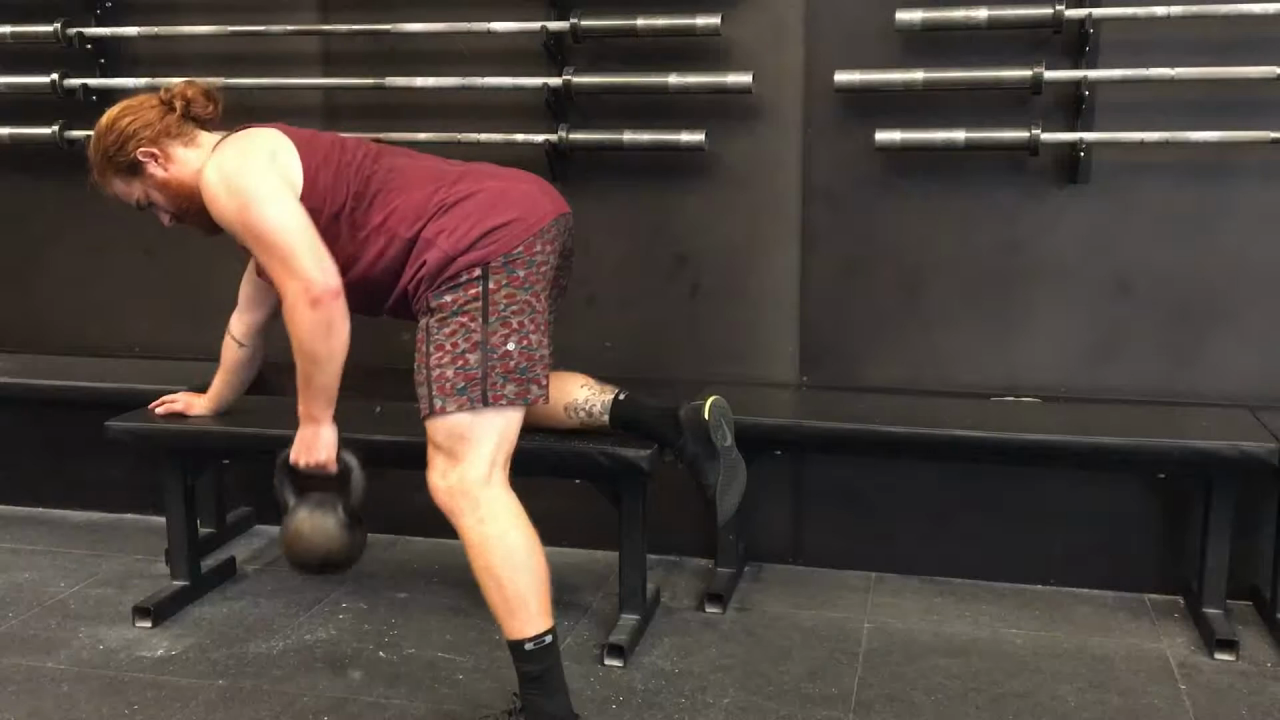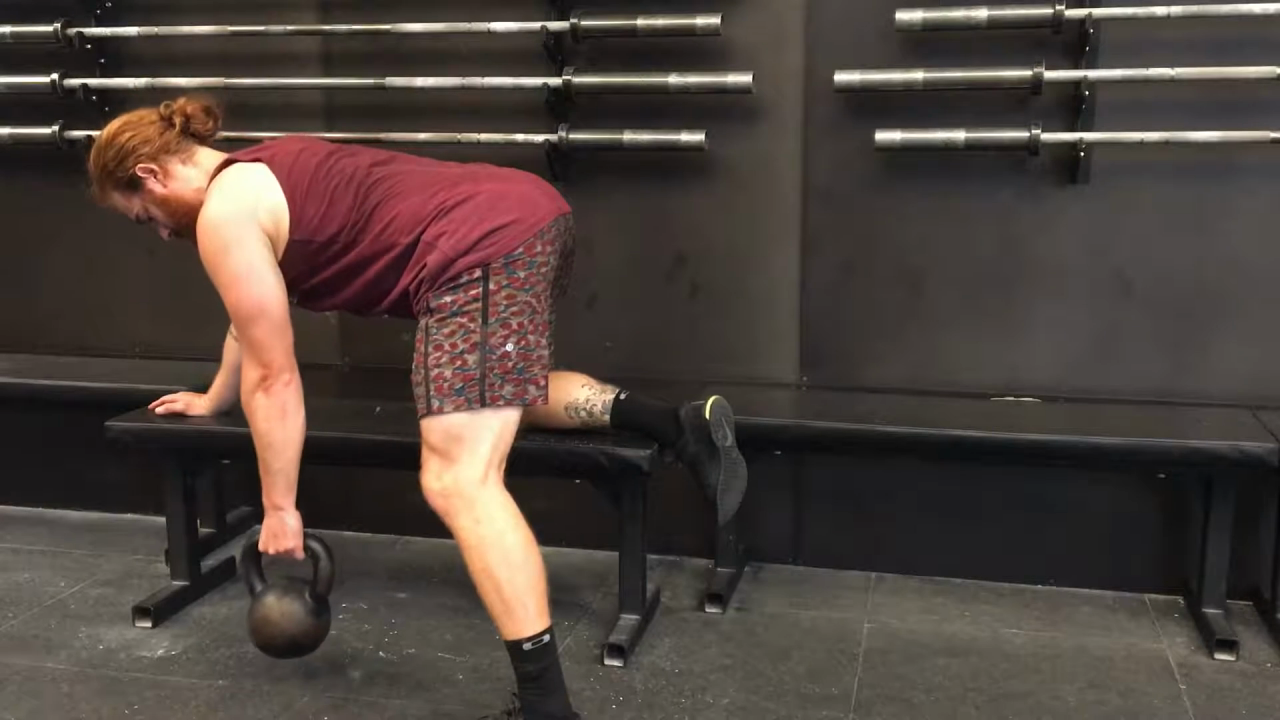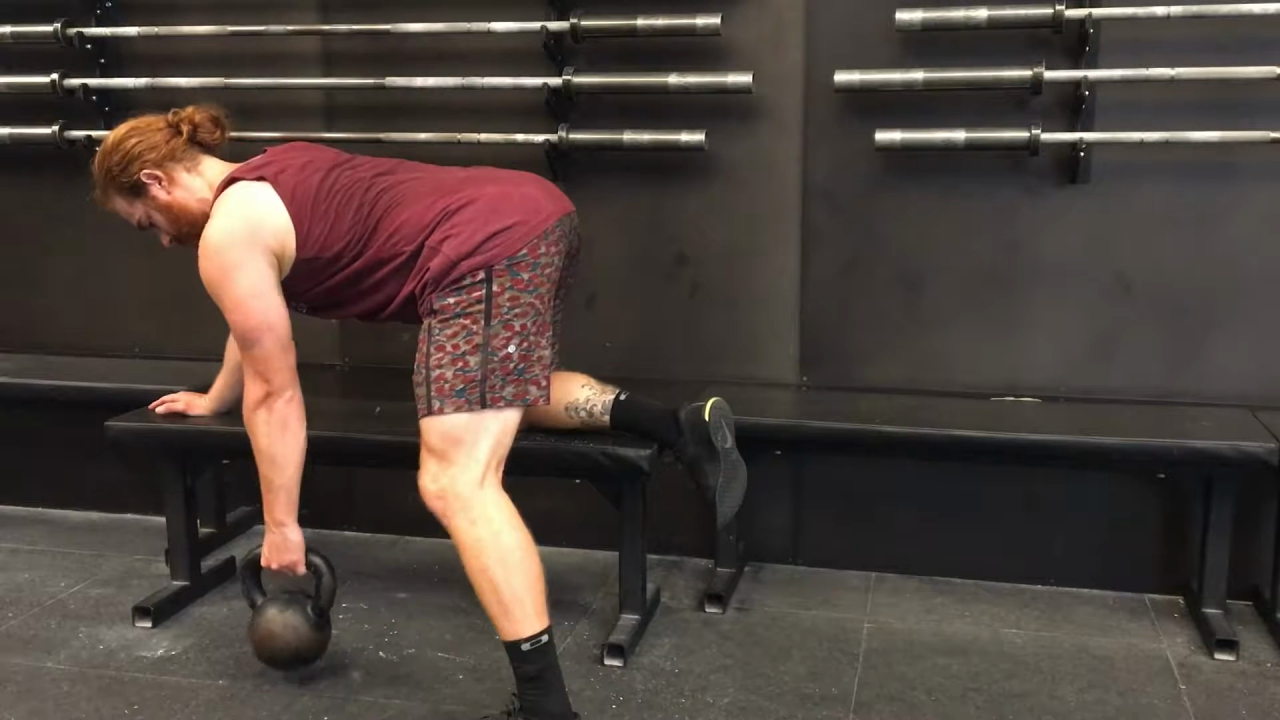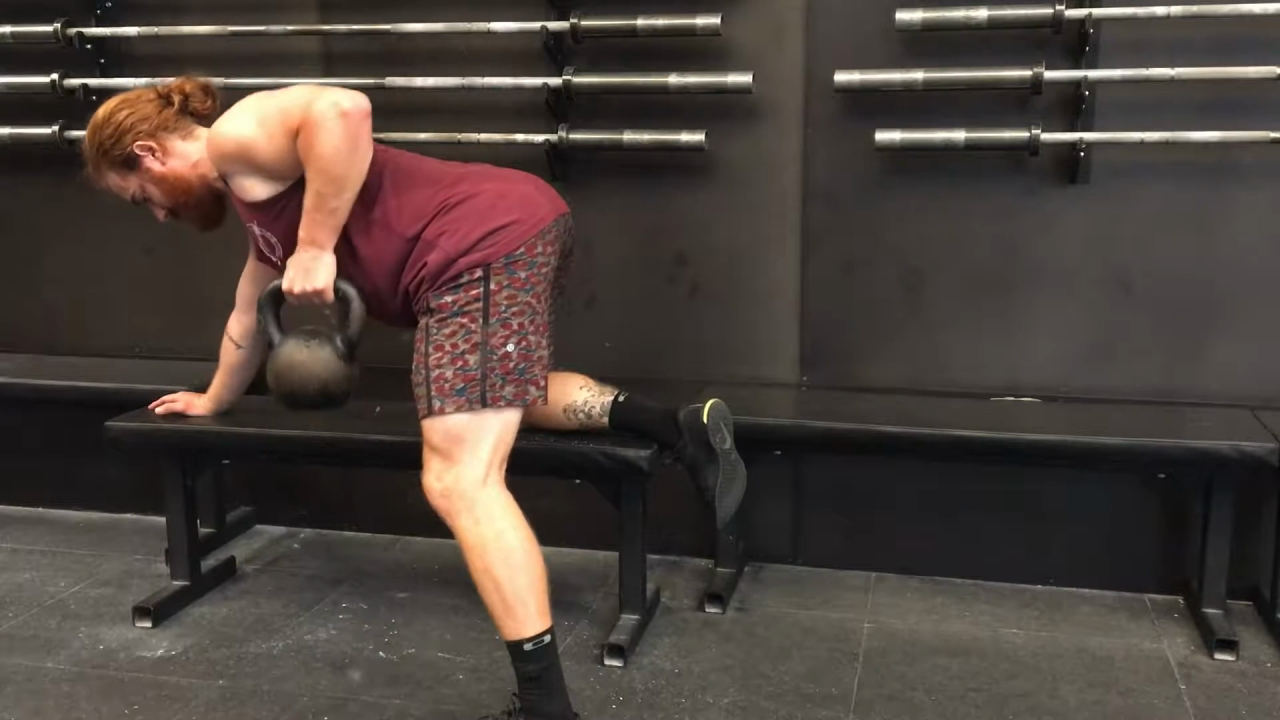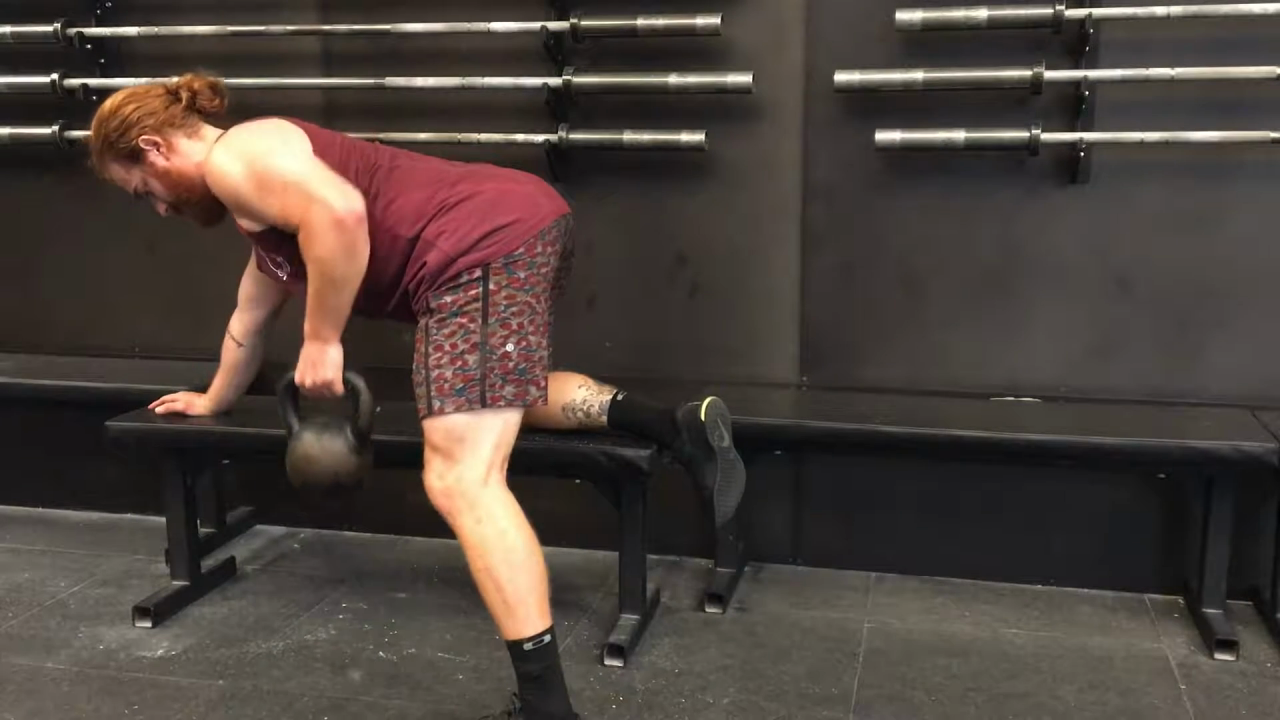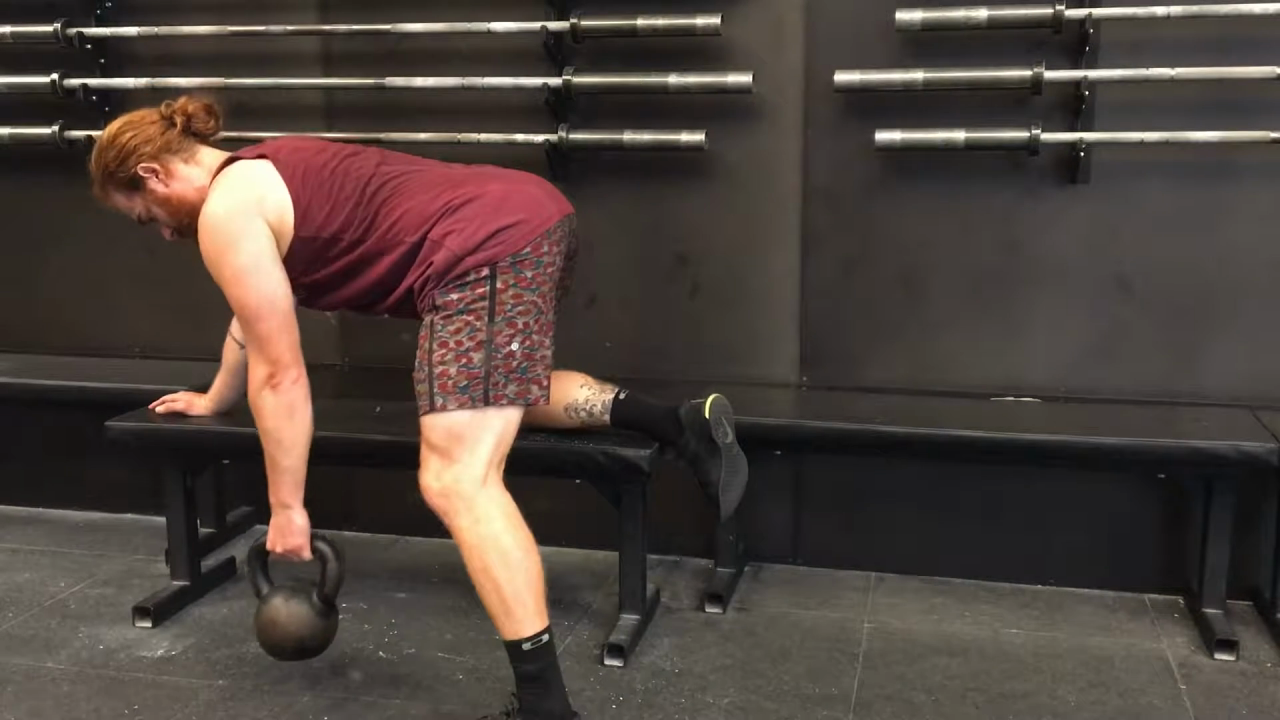
dt=0.7s
person 1, frame 1
left shoulder: (228, 173)
right shoulder: (262, 178)
left elbow: (319, 291)
right elbow: (252, 315)
left wrist: (316, 425)
right wrist: (212, 400)
left hip: (482, 247)
right hip: (525, 214)
left knee: (465, 483)
right knee: (497, 392)
right ankle: (680, 426)
person 1, frame 2
left shoulder: (225, 214)
right shoulder: (263, 173)
left elbow: (273, 376)
right elbow: (255, 324)
left wrist: (280, 510)
right wrist: (213, 400)
left hip: (481, 247)
right hip: (528, 211)
left knee: (459, 484)
right knee: (497, 393)
right ankle: (682, 424)
person 1, frame 3
left shoulder: (229, 234)
right shoulder: (268, 180)
left elbow: (274, 392)
right elbow: (258, 328)
left wrist: (280, 527)
right wrist: (213, 400)
left hip: (487, 251)
right hip: (531, 211)
left knee: (457, 485)
right knee: (502, 393)
right ankle: (682, 426)
person 1, frame 4
left shoulder: (237, 138)
right shoulder: (258, 193)
left elbow: (343, 110)
right elbow: (250, 311)
left wrist: (315, 246)
right wrist: (214, 398)
left hip: (483, 244)
right hip: (521, 218)
left knee: (460, 484)
right knee: (498, 393)
right ankle: (681, 428)
person 1, frame 5
left shoulder: (232, 160)
right shoulder: (261, 178)
left elbow: (340, 214)
right elbow: (252, 313)
left wrist: (321, 342)
right wrist: (213, 400)
left hip: (483, 245)
right hip: (523, 215)
left knee: (461, 483)
right knee: (503, 392)
right ankle: (678, 427)
person 1, frame 6
left shoulder: (227, 212)
right shoulder: (265, 174)
left elbow: (280, 373)
right elbow: (257, 321)
left wrist: (286, 509)
right wrist: (214, 400)
left hip: (486, 248)
right hip: (529, 213)
left knee: (457, 484)
right knee: (497, 393)
right ankle: (682, 423)
